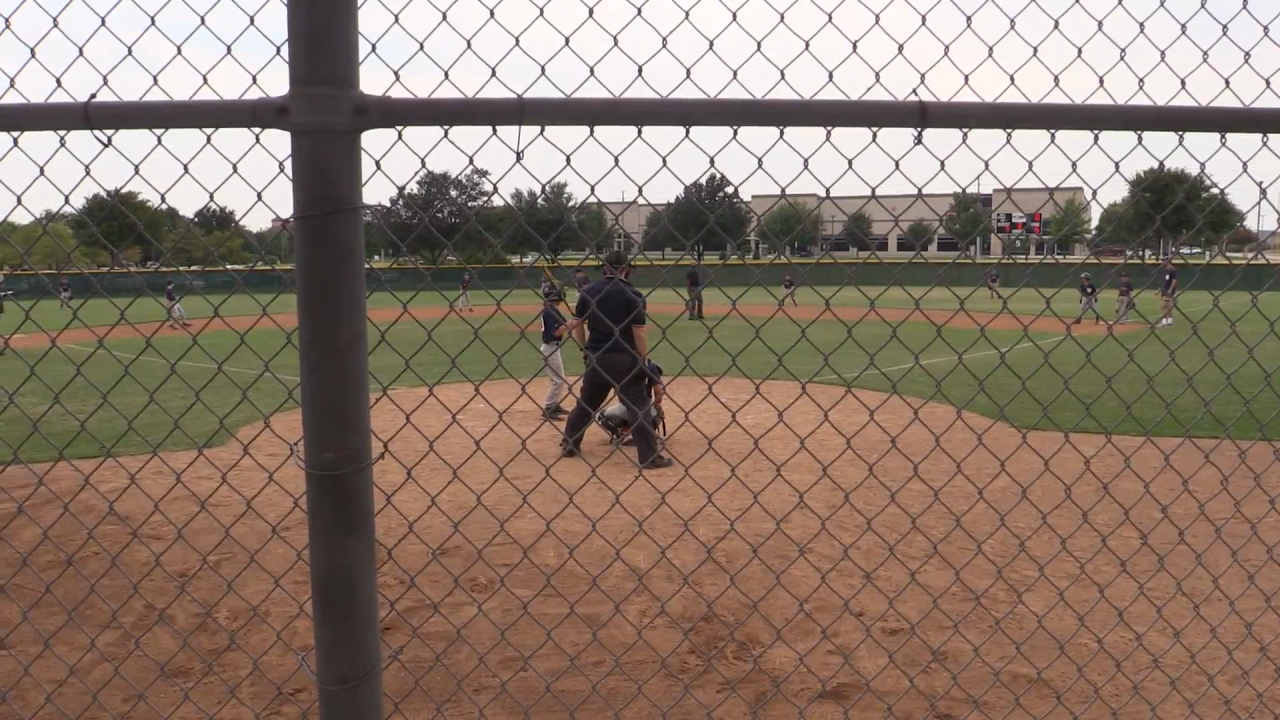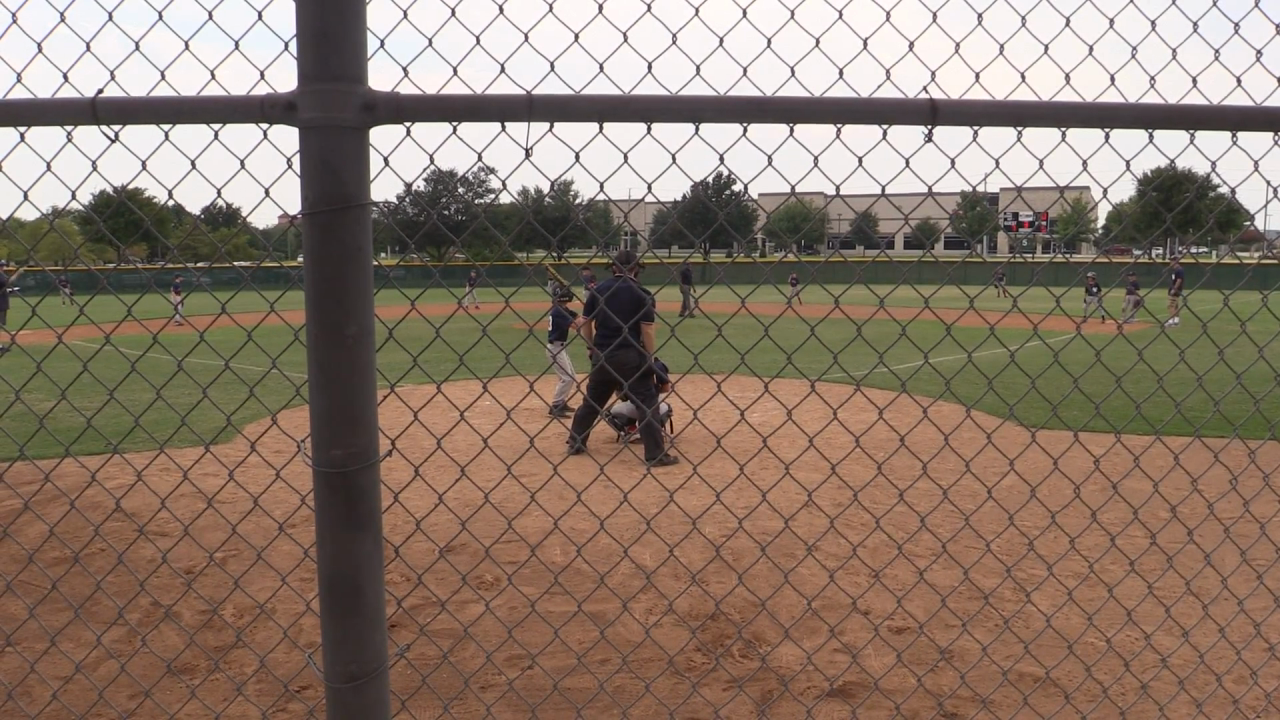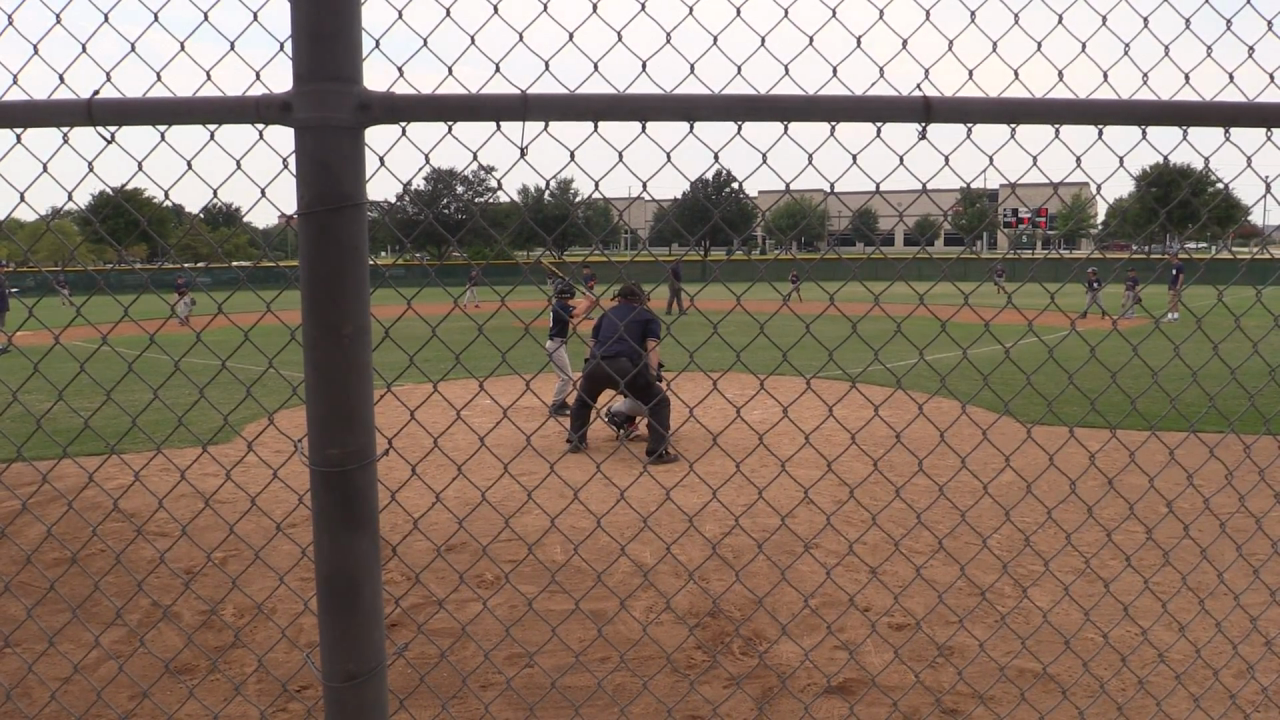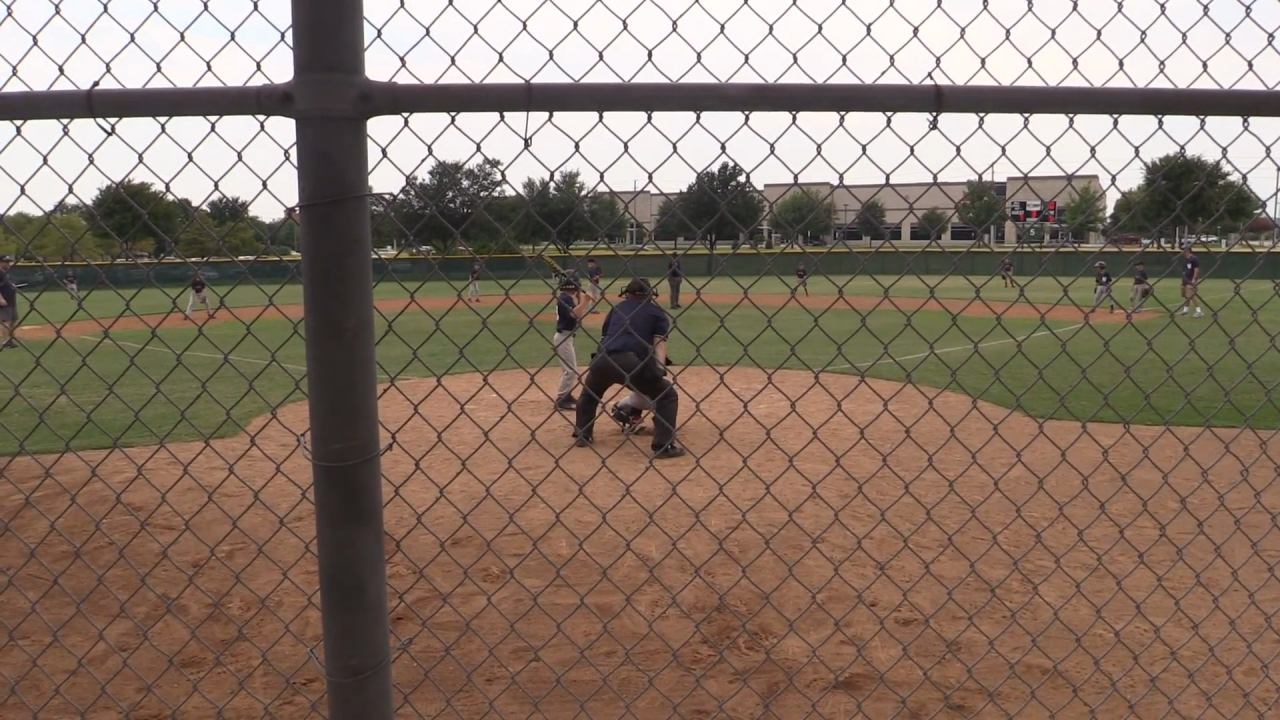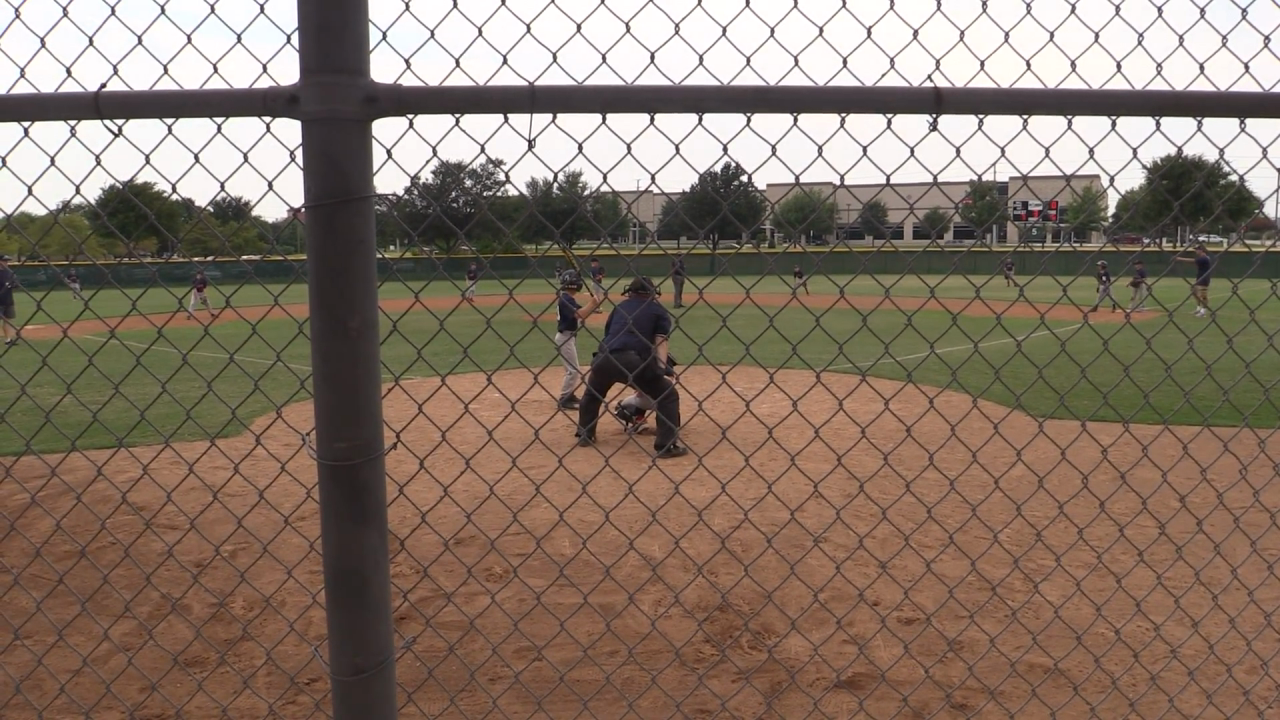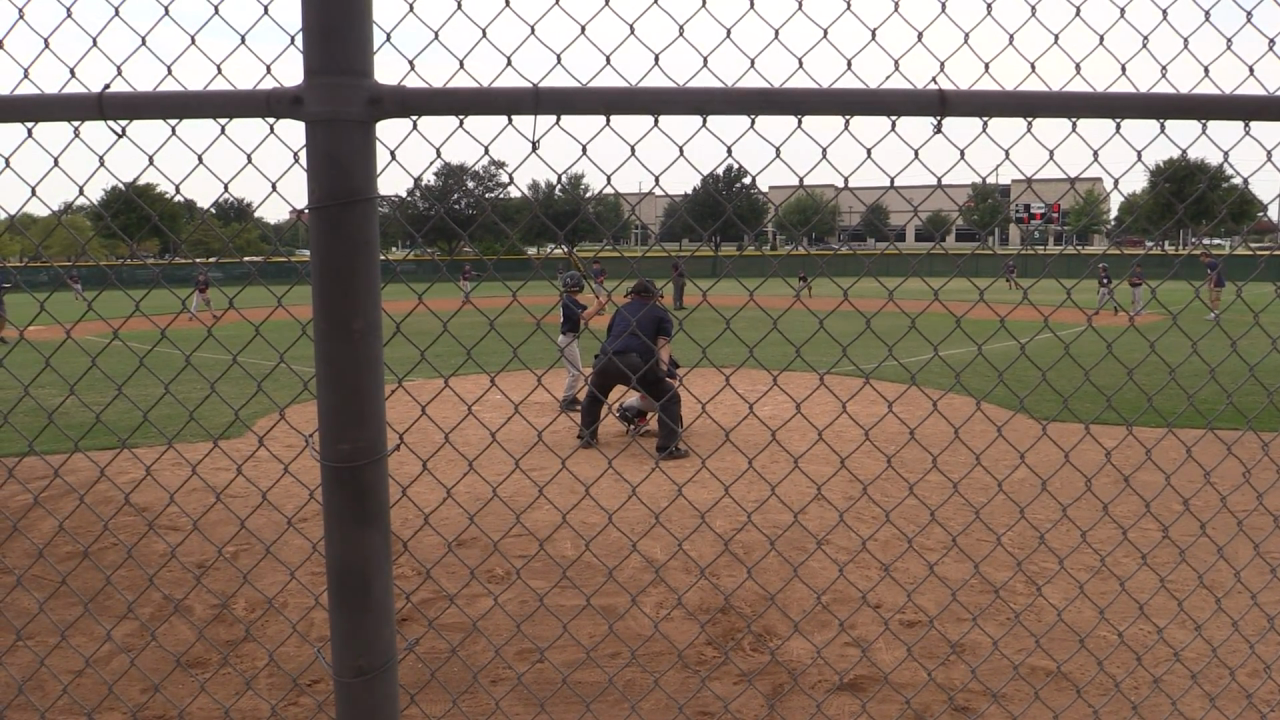
dt=0.7s
person 1, frame 1
left shoulder: (589, 291)
right shoulder: (633, 296)
left elbow: (576, 324)
right elbow: (639, 333)
left wrist: (586, 349)
right wrist: (643, 362)
left hip: (596, 358)
right hip: (624, 359)
left knee: (586, 404)
right knee: (637, 407)
left ankle: (568, 445)
right ankle: (650, 457)
person 1, frame 2
left shoulder: (599, 290)
right shoulder: (642, 294)
left elbow: (585, 323)
right elbow: (647, 330)
left wrist: (593, 348)
right wrist: (649, 361)
left hip: (602, 356)
right hip: (630, 356)
left knee: (592, 401)
right knee: (648, 404)
left ankle: (575, 443)
right ankle: (656, 454)
person 1, frame 3
left shoulder: (608, 313)
right shoulder: (649, 317)
left elbow: (593, 342)
right elbow: (653, 347)
right wrist: (653, 377)
left hip: (597, 366)
right hip: (625, 367)
left knee: (583, 400)
right knee: (660, 401)
left ankle: (575, 442)
right ankle: (658, 451)
person 1, frame 4
left shoulder: (617, 308)
right shoulder: (657, 312)
right elbow: (660, 342)
right wrist: (659, 372)
left hip: (603, 360)
right hip: (632, 361)
left knee: (589, 394)
right knee: (667, 396)
left ankle: (581, 435)
right ankle: (663, 446)
person 1, frame 5
left shoulder: (620, 306)
right shoulder: (659, 311)
right elbow: (661, 342)
right wrist: (662, 371)
left hip: (605, 359)
right hip: (634, 361)
left knee: (592, 394)
right knee: (668, 395)
left ankle: (585, 435)
right ankle: (667, 445)
person 1, frame 6
left shoulder: (622, 308)
right shoulder: (661, 314)
right elbow: (663, 344)
right wrist: (662, 374)
left hip: (607, 361)
right hip: (636, 363)
left knee: (594, 396)
right knee: (670, 397)
left ankle: (586, 437)
right ankle: (668, 448)
